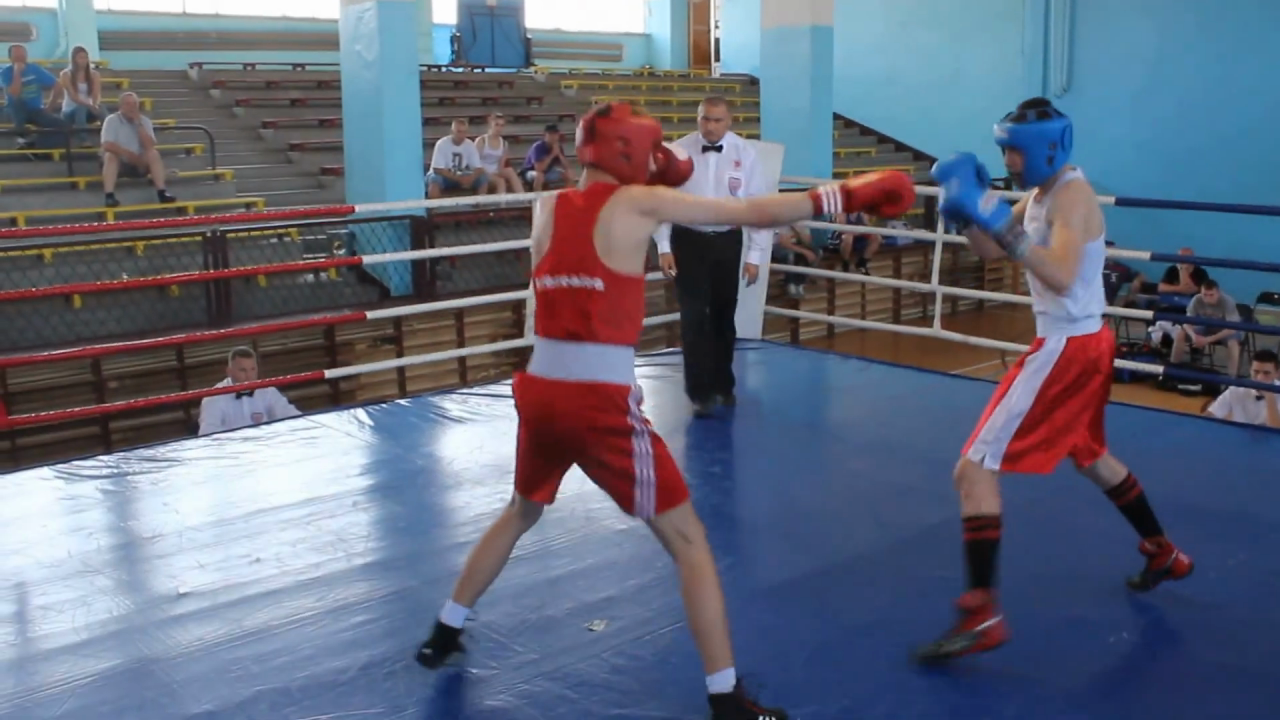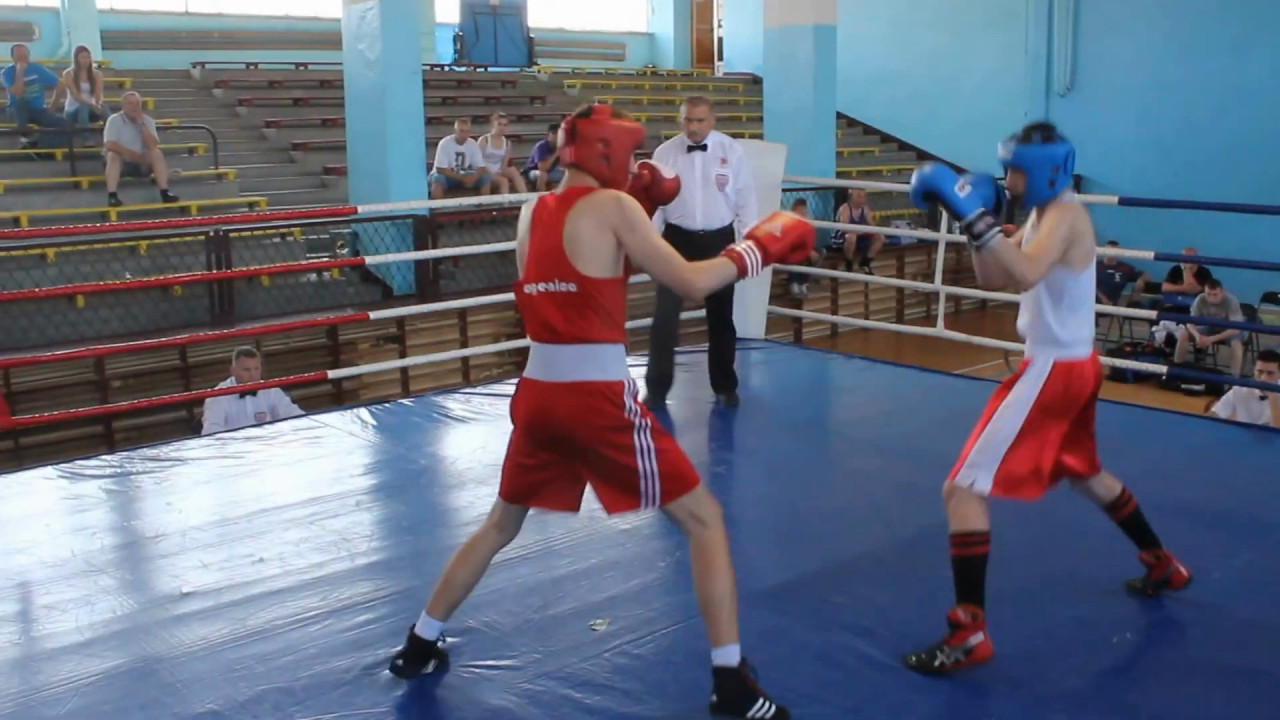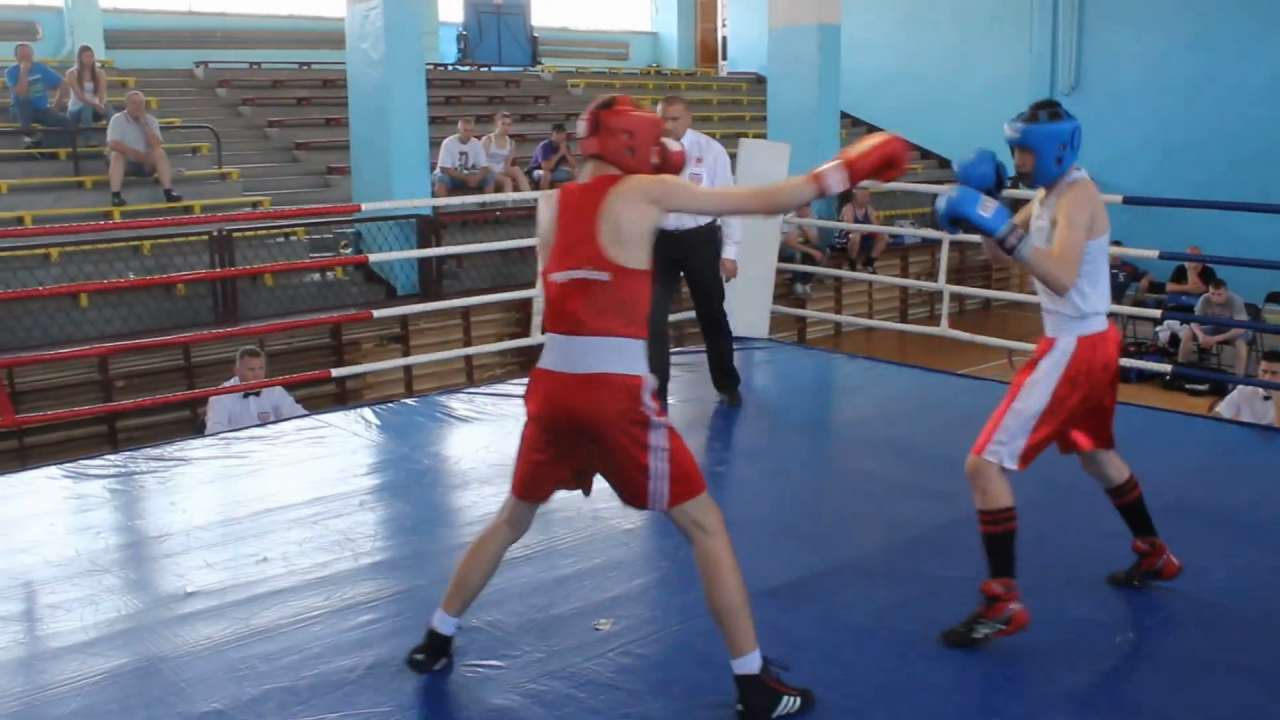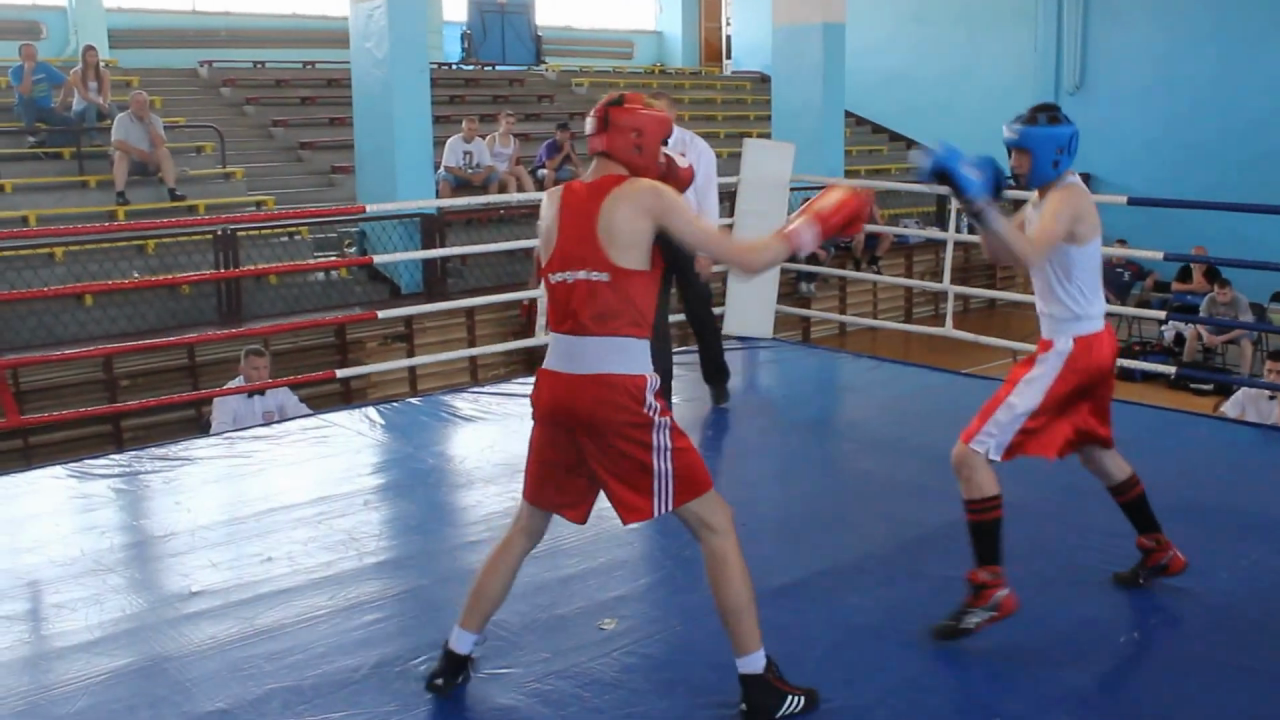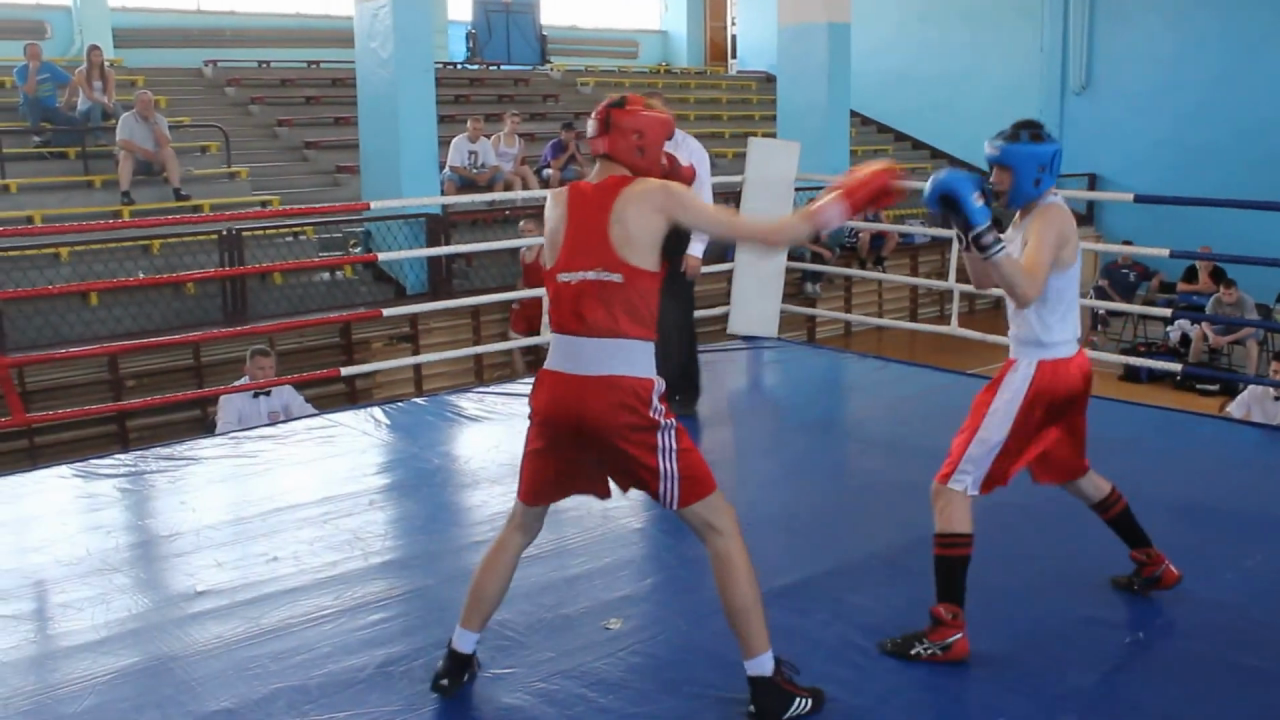
dt=0.2s
person 1, frame 1
left shoulder: (548, 210)
right shoulder: (640, 202)
right elbow: (750, 213)
right wrist: (840, 193)
left hip: (542, 389)
right hip: (605, 401)
left knee: (521, 514)
right knee: (687, 543)
left ankle: (446, 633)
person 1, frame 2
left shoulder: (534, 213)
right shoulder: (614, 206)
right elbow: (691, 283)
right wrist: (759, 248)
left hip: (538, 394)
right hip: (603, 400)
left knee: (498, 528)
right knee: (705, 521)
left ankle: (419, 646)
person 1, frame 3
left shoulder: (550, 204)
right shoulder: (647, 190)
right elbow: (766, 199)
right wrist: (846, 166)
left hip: (552, 387)
right hip: (617, 392)
left knee: (511, 521)
right knee: (706, 528)
left ankle: (436, 641)
person 1, frame 4
left shoulder: (553, 203)
right shoulder: (649, 196)
right elbow: (746, 259)
right wrist: (817, 222)
left hip: (556, 387)
right hip: (621, 393)
left knee: (525, 529)
right knee: (715, 527)
left ankle: (455, 658)
person 1, frame 5
left shoulder: (558, 202)
right shoulder: (658, 196)
right elbow: (770, 235)
right wrist: (845, 198)
left hip: (557, 390)
right hip: (625, 396)
left knee: (520, 527)
right knee: (719, 529)
left ankle: (458, 657)
person 2, frame 1
left shoulder: (1071, 194)
right shoulder: (1043, 192)
left elbow: (1061, 278)
right elbow: (990, 250)
left wrist: (1000, 221)
right wrist: (977, 204)
left hip: (1067, 350)
right hip: (1086, 344)
left knee: (973, 471)
right knee: (1091, 456)
left ankle: (981, 617)
right ankle: (1163, 553)
person 2, frame 2
left shoulder: (1064, 217)
right shoulder: (1043, 215)
left elbow: (1022, 276)
right elbow: (993, 274)
left wrist: (975, 218)
right wrist: (980, 217)
left hip: (1055, 369)
right hip: (1072, 366)
left knee: (962, 489)
right knee: (1085, 472)
left ankle: (968, 631)
right ankle: (1164, 564)
person 2, frame 3
left shoulder: (1076, 196)
right shoulder: (1051, 194)
left elbow: (1061, 277)
right elbow: (1003, 258)
left wrist: (1002, 226)
right wrist: (984, 211)
left hip: (1075, 350)
right hip: (1088, 344)
left knee: (986, 465)
right knee: (1096, 454)
left ankle: (1003, 605)
right ankle: (1154, 555)
person 2, frame 4
left shoulder: (1067, 197)
right shoulder: (1046, 196)
left elbow: (1029, 253)
right elbow: (997, 250)
left wrist: (975, 196)
right wrist: (981, 197)
left hip: (1072, 349)
right hip: (1087, 343)
left knee: (973, 453)
right knee: (1098, 451)
left ankle: (990, 587)
right ankle: (1160, 552)
person 2, frame 5
left shoulder: (1049, 220)
right shoulder: (1031, 215)
left elbow: (1024, 290)
right elbow: (985, 281)
left wrist: (979, 226)
right wrist: (965, 226)
left hip: (1038, 372)
right hip: (1066, 366)
left knee: (952, 490)
right knee: (1076, 476)
left ankle: (948, 628)
right ankle: (1153, 564)
person 3, frame 1
left shoulder: (746, 154)
right shoulder: (679, 151)
left wrist: (755, 255)
right wrist: (663, 248)
left hip: (727, 241)
right hip: (687, 240)
left knee: (722, 319)
right knee: (693, 319)
left ankle: (722, 386)
right ankle: (699, 393)
person 3, frame 2
left shoulder: (733, 152)
right shoulder: (666, 153)
left elbow: (746, 204)
left hip: (718, 240)
right hip: (677, 240)
left knee: (720, 317)
right knee: (665, 314)
left ankle: (725, 385)
right ankle: (656, 388)
person 3, frame 3
left shoulder: (711, 150)
left wrist: (729, 251)
left hip: (700, 239)
right hip: (660, 240)
left knee: (712, 316)
right knee: (653, 317)
left ankle: (728, 384)
right ankle: (656, 389)
person 3, frame 4
left shoulder: (696, 148)
left elbow: (709, 201)
left knee: (700, 314)
right knee: (652, 318)
left ankle: (718, 380)
right ankle: (662, 388)
person 3, frame 5
left shoulder: (689, 148)
left elbow: (703, 202)
left wrist: (695, 250)
left hip: (677, 239)
left knee: (678, 320)
right knee: (653, 321)
left ankle: (685, 392)
right ankle: (664, 391)
